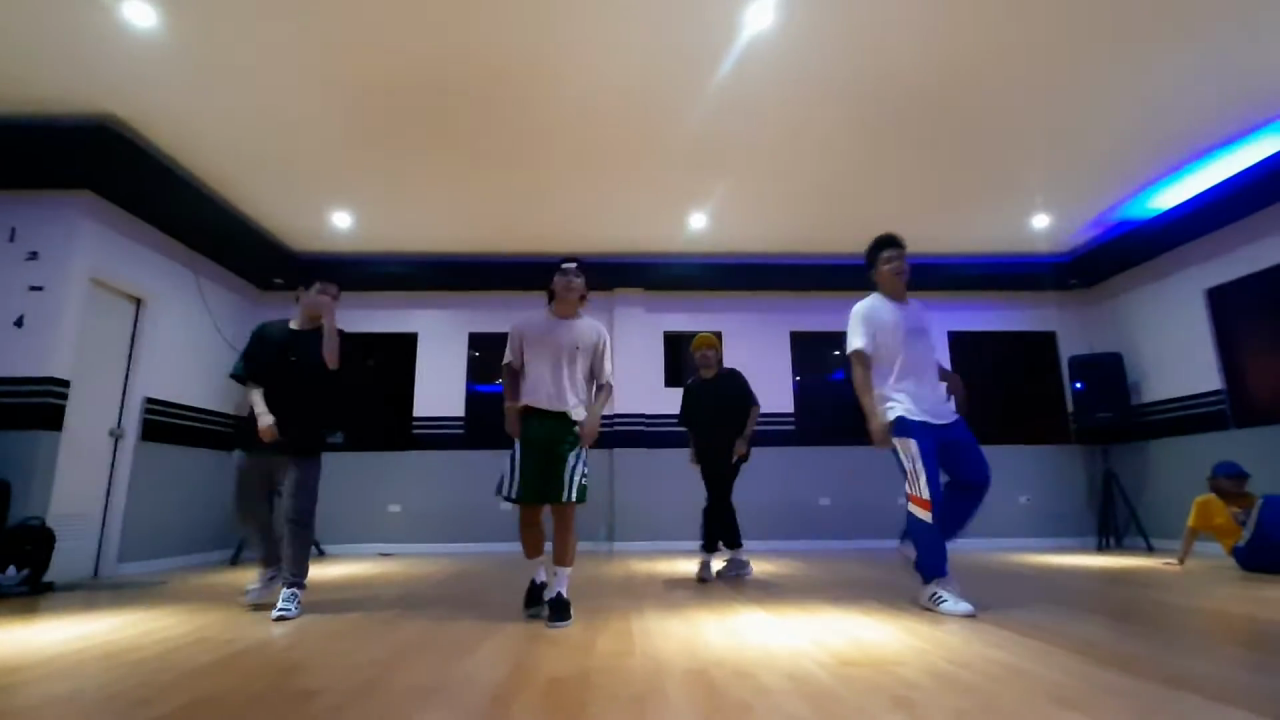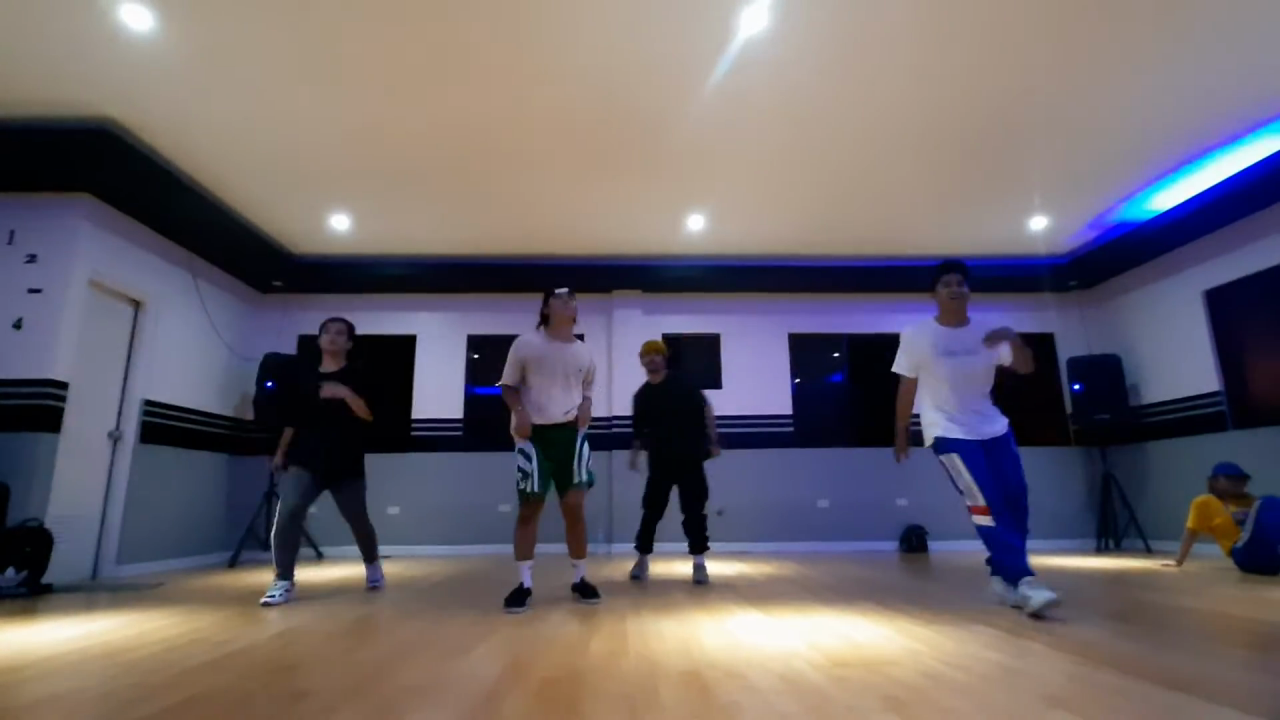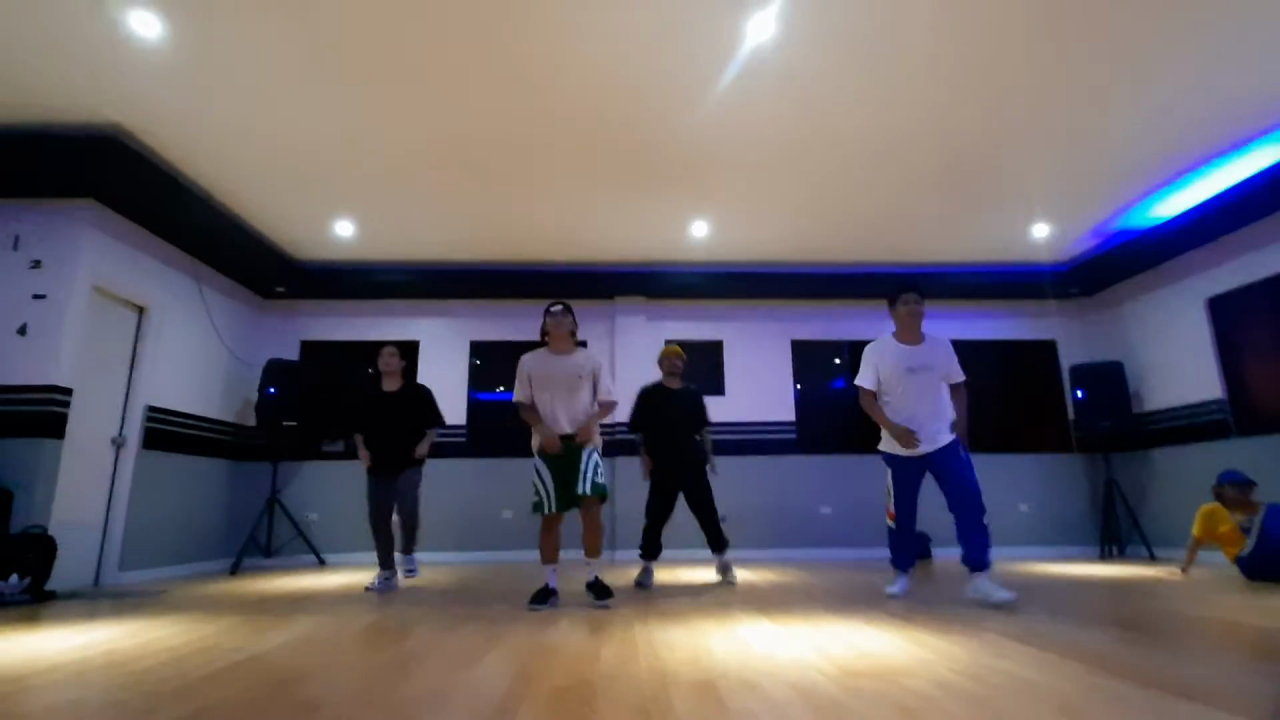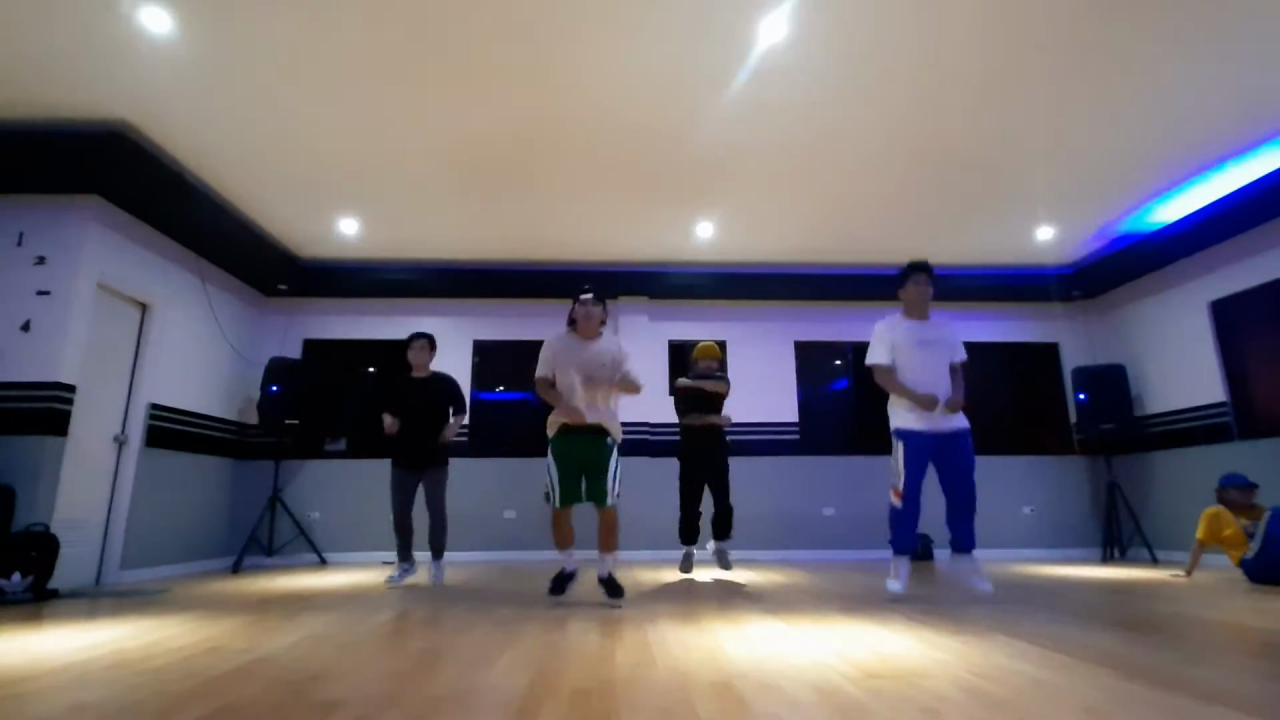
dt=0.7s
person 1, frame 1
left shoulder: (917, 310)
right shoulder: (866, 311)
right elbow: (860, 367)
left wrist: (950, 376)
right wrist: (874, 416)
left hip: (941, 414)
right hip: (904, 416)
left knee: (976, 477)
right knee: (926, 496)
left ankle: (923, 540)
right ankle: (934, 585)
person 1, frame 2
left shoulder: (992, 332)
right shoulder: (916, 337)
left elbow: (1026, 368)
right elbow: (907, 388)
left wrist: (1014, 340)
right wrist: (900, 433)
left hip: (992, 428)
right hip: (949, 433)
left knee: (1015, 498)
right knee: (987, 504)
left ankle: (1004, 577)
right ankle: (1024, 581)
person 1, frame 3
left shoulder: (941, 347)
right shoulder: (876, 351)
left elbow: (957, 387)
right elbow: (866, 398)
left wrist: (960, 422)
right wrist: (893, 429)
left hip: (944, 442)
right hip: (900, 446)
left knee: (969, 503)
right knee: (901, 515)
left ankle: (980, 577)
right ankle: (901, 574)
person 1, frame 4
left shoulder: (946, 328)
right shoulder: (887, 328)
left elbow: (957, 370)
right elbow: (882, 374)
left wrist: (958, 397)
right wrist: (915, 398)
left hip: (952, 423)
right hip: (910, 423)
left knee: (963, 492)
right knee: (906, 492)
left ankle: (963, 558)
right ankle: (900, 562)
person 2, frame 1
left shoulder: (595, 331)
right shoulder: (526, 326)
left elbow: (604, 382)
right elbow: (512, 368)
left wrist: (594, 416)
right wrist: (510, 406)
left hip: (571, 424)
right hip: (531, 422)
left knee: (564, 508)
right knee: (528, 508)
left ankle: (560, 593)
right ankle: (539, 579)
person 2, frame 2
left shoulder: (584, 354)
right shoulder: (525, 344)
right elbow: (508, 386)
left wrist: (585, 407)
right wrist: (519, 412)
left hip: (571, 433)
right hip: (533, 433)
left knee: (574, 506)
right knee: (529, 507)
left ankle: (579, 578)
right ankle: (524, 584)
person 2, frame 3
left shoulder: (590, 360)
right shoulder: (529, 362)
left elbow: (609, 401)
right elbow: (523, 405)
left wrist: (592, 420)
right wrist: (541, 427)
left hip: (584, 443)
right hip: (548, 445)
left knee: (591, 508)
right knee: (551, 517)
left ankle: (593, 578)
right ankle: (550, 585)
person 2, frame 4
left shoulder: (613, 347)
right shoulder: (556, 344)
left elbow: (633, 387)
right elbow: (541, 384)
left wrist: (610, 382)
right wrist: (563, 405)
left hip: (602, 434)
right hip: (565, 433)
left knee: (607, 508)
right knee: (561, 508)
left ankle: (606, 571)
right ankle: (567, 568)
person 3, frame 1
left shoulder: (330, 337)
right shoulder: (267, 333)
left elbow: (332, 363)
right elbow: (251, 379)
left wrist: (328, 318)
right wrist: (261, 412)
left hip: (303, 440)
right hip: (263, 436)
left knee: (298, 514)
right knee: (248, 505)
left ankle: (292, 588)
right ankle: (272, 570)
person 3, frame 2
left shoulder: (355, 378)
right shoulder: (304, 380)
left elbow: (367, 415)
right elbow: (294, 422)
left wrist: (344, 392)
right wrist: (280, 453)
left hip: (346, 464)
right hip: (305, 462)
left knee: (358, 521)
right knee: (287, 515)
left ankle: (372, 566)
right ankle: (283, 582)
person 3, frame 3
left shoulder: (418, 393)
right shoulder: (370, 398)
left elbow: (434, 424)
right elbow: (359, 430)
left wrist: (425, 443)
right wrist: (361, 449)
left hip: (408, 463)
right hip: (378, 466)
left knee: (408, 509)
right knee: (377, 518)
left ankle: (408, 554)
right ankle: (386, 572)
person 3, frame 4
left shoulder: (445, 383)
right shoulder: (398, 385)
left elbow: (460, 410)
right elbow: (387, 411)
left wrist: (455, 425)
right wrist: (387, 419)
left hip: (434, 460)
right hip: (403, 459)
left knee: (437, 511)
right knee: (400, 512)
left ankle: (437, 561)
right ankle: (405, 561)
person 4, frame 1
left shoulder: (733, 378)
right shoulder: (692, 387)
left elbow: (754, 408)
right elbow: (690, 423)
left wrist: (744, 438)
right wrist: (694, 448)
left hip: (730, 451)
right hip: (707, 453)
left knee: (716, 503)
right knee: (720, 503)
left ankle: (707, 558)
right ankle: (738, 559)
person 4, frame 2
left shoulder: (682, 384)
right shoulder: (642, 395)
left elbow: (706, 409)
right elbow: (640, 430)
left wrist: (713, 440)
right wrist: (635, 455)
left hip: (690, 457)
right hip: (661, 459)
left knee: (693, 508)
right knee: (653, 506)
left ankle: (699, 561)
right ankle: (642, 558)
person 4, frame 3
left shoulder: (693, 394)
right shoulder: (649, 394)
left elbow: (703, 428)
right elbow: (639, 430)
left wrist: (709, 456)
right wrist: (645, 457)
left hip: (692, 463)
right hip: (663, 465)
left knee: (706, 511)
right knee: (656, 515)
left ankle: (722, 560)
right ankle: (647, 566)
person 4, frame 4
left shoulder: (719, 379)
right shoulder: (683, 385)
left elbow: (723, 388)
right elbow: (685, 417)
left wrist: (692, 383)
right wrist: (713, 418)
left hip: (716, 452)
right hip: (691, 453)
left knee: (722, 502)
right knee: (689, 505)
left ankle: (721, 546)
right ankle: (688, 551)
